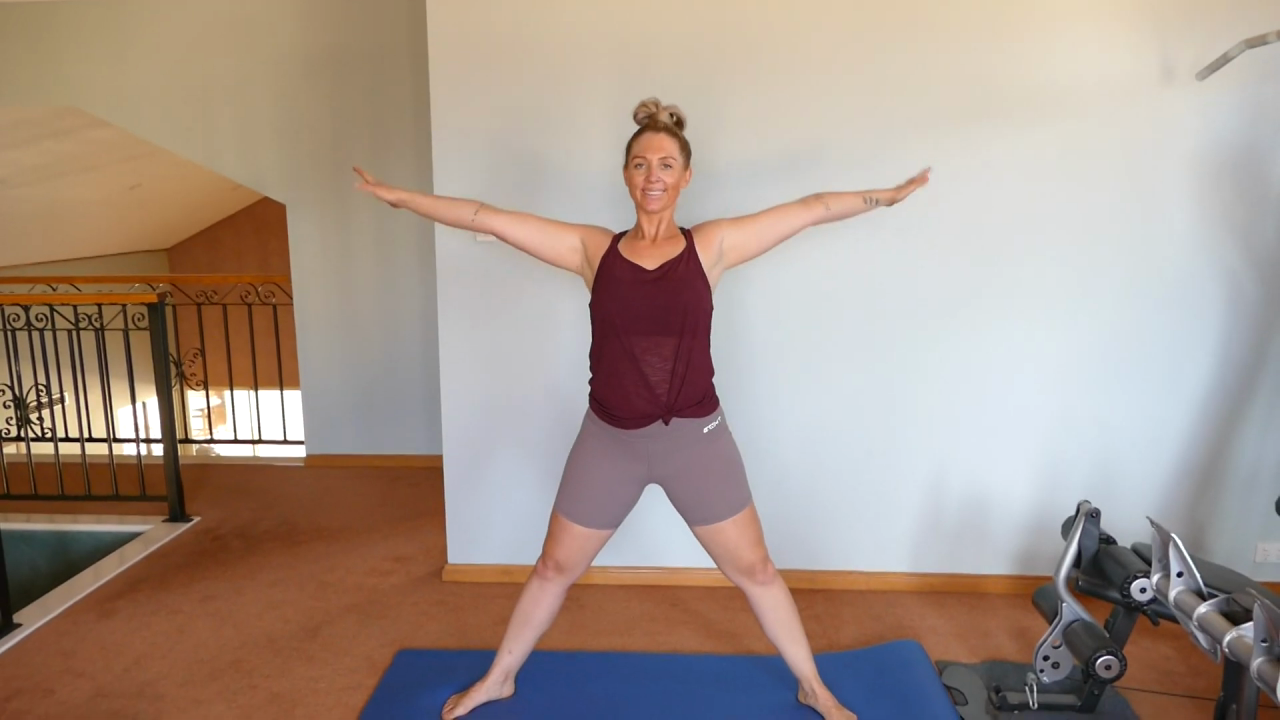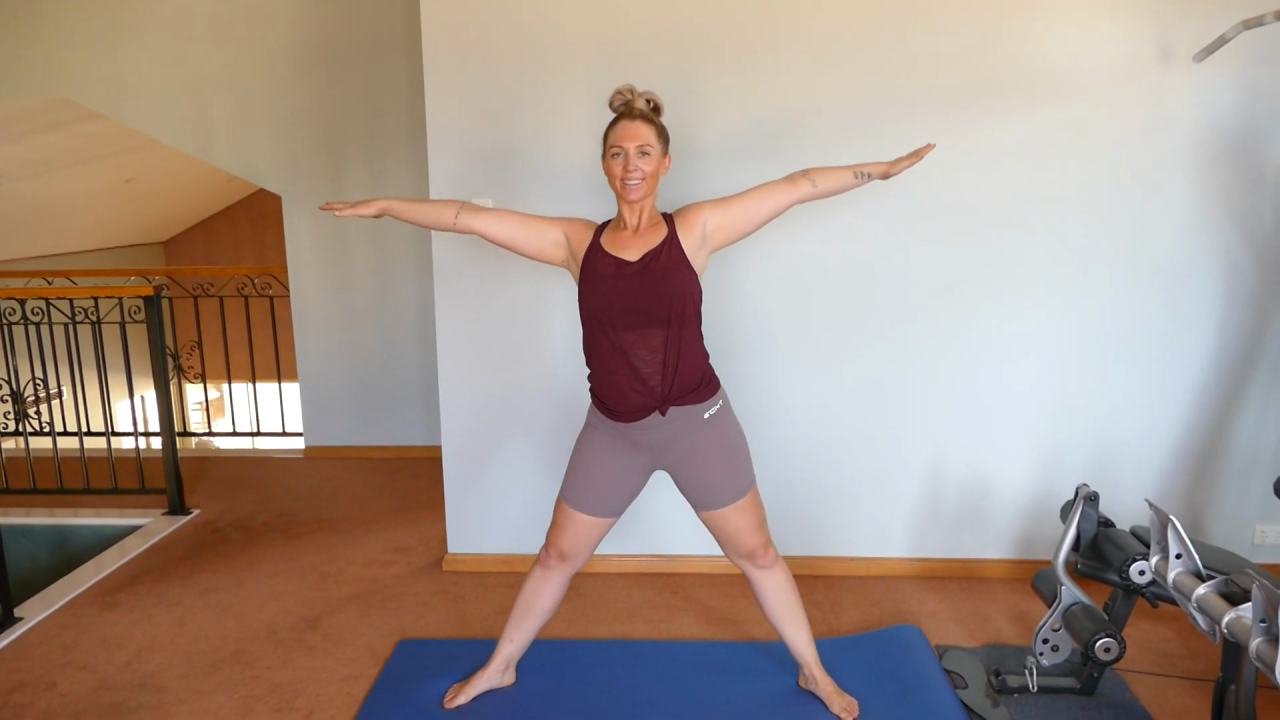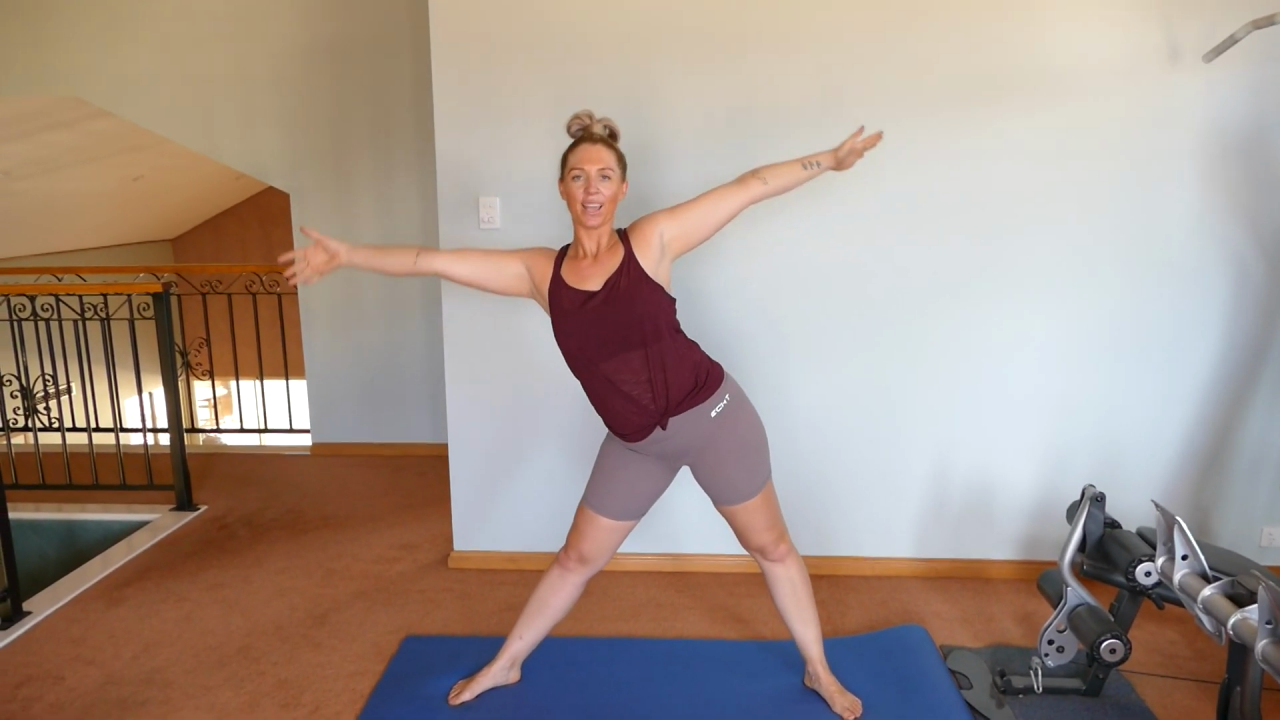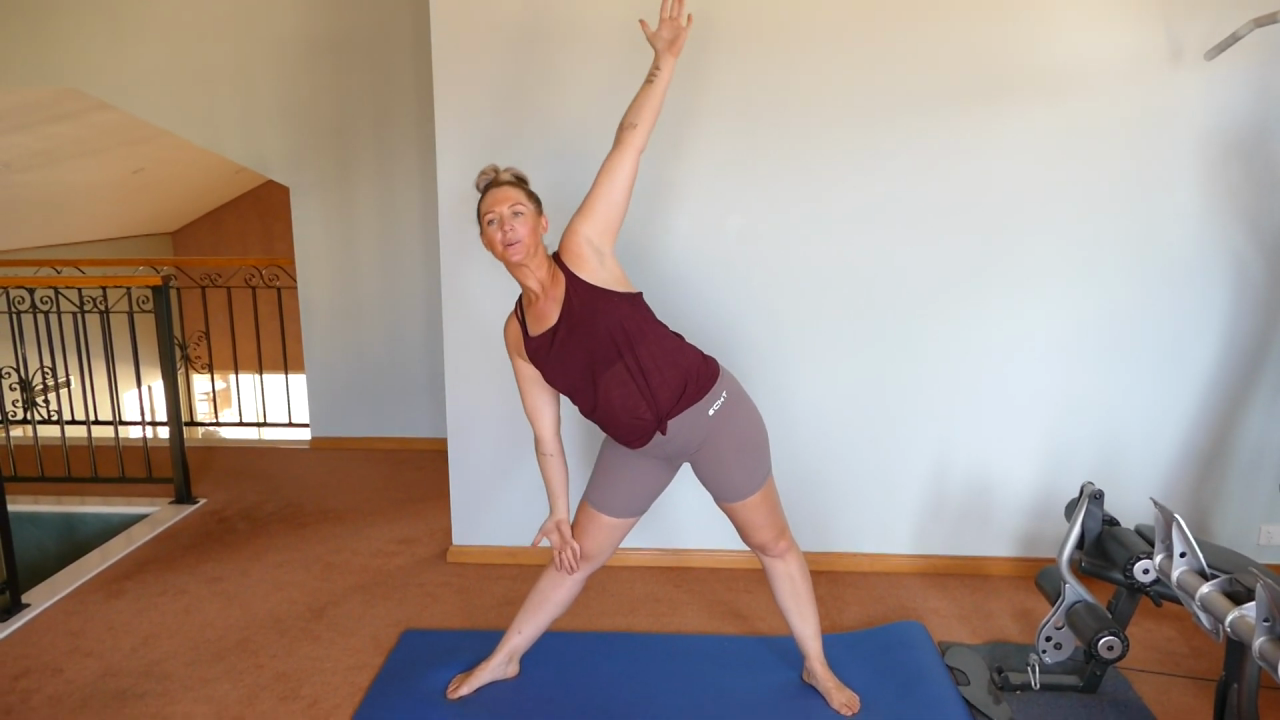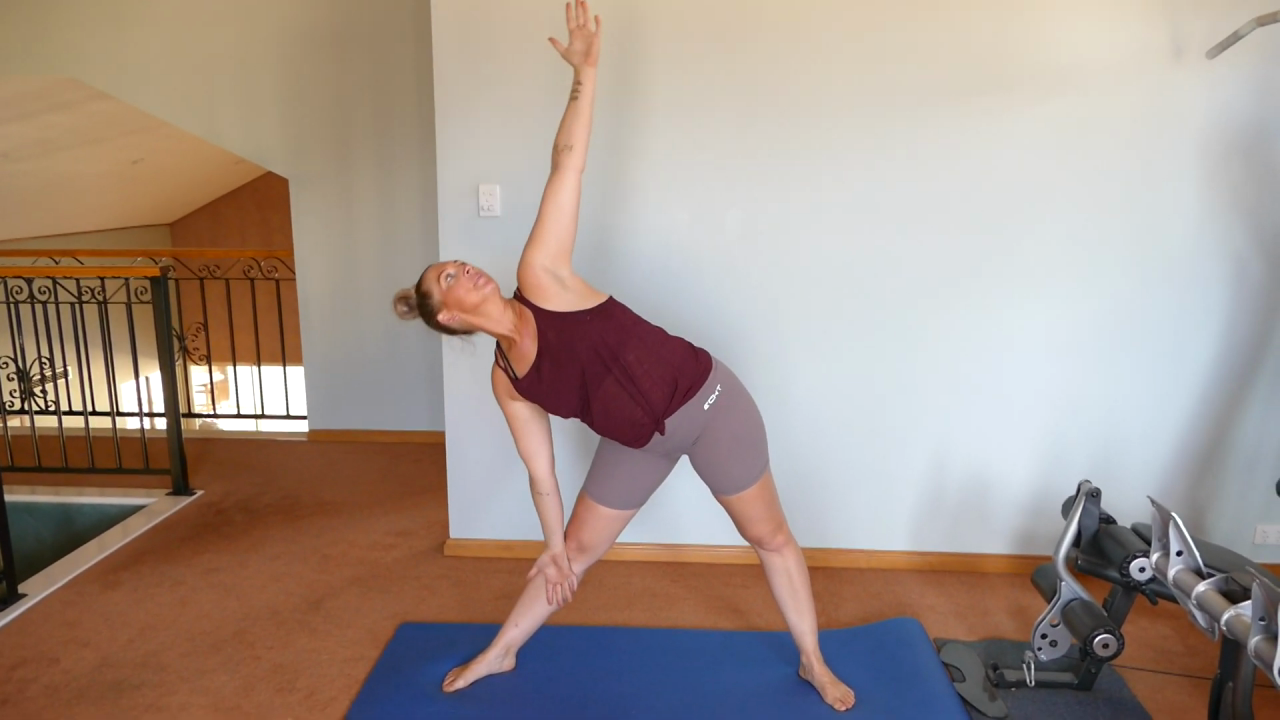
dt=1s
person 1, frame 1
left shoulder: (711, 245)
right shoulder: (592, 248)
left elbow: (811, 209)
right elbow: (489, 218)
left wrist: (884, 196)
right wrist: (401, 196)
left hip: (695, 437)
right hip: (609, 440)
left knee: (755, 570)
right knee: (554, 567)
person 1, frame 2
left shoulder: (694, 229)
right shoulder: (577, 241)
left elbow: (795, 187)
right elbow: (470, 217)
left wrist: (878, 168)
right wrist: (382, 206)
left hip: (697, 423)
right hip: (612, 432)
left knee: (756, 553)
right knee: (558, 555)
right ankle: (500, 666)
person 1, frame 3
left shoulder: (651, 240)
right shoulder: (540, 271)
left elbow: (747, 189)
right elbow: (433, 260)
left wrist: (827, 160)
right wrist: (347, 254)
left hip: (711, 416)
right hip: (635, 443)
left knee: (771, 546)
right knee: (577, 558)
left ankle: (819, 671)
right ankle: (504, 665)
person 1, frame 4
left shoulder: (584, 250)
right shoulder: (517, 332)
left elbow: (629, 142)
right elbow: (546, 434)
left wrist: (664, 60)
right wrist: (558, 513)
left hip: (708, 410)
right hip: (637, 444)
left knee: (772, 543)
right knee: (577, 555)
right ankle: (504, 659)
person 1, frame 5
left shoulder: (541, 278)
right shoulder: (506, 379)
left elbow: (568, 164)
right elbow: (541, 469)
left wrist: (584, 73)
right wrist: (553, 545)
left hip: (706, 402)
right hip: (639, 440)
left knee: (769, 535)
right knee: (579, 548)
left ankle: (813, 663)
right ankle: (498, 653)
